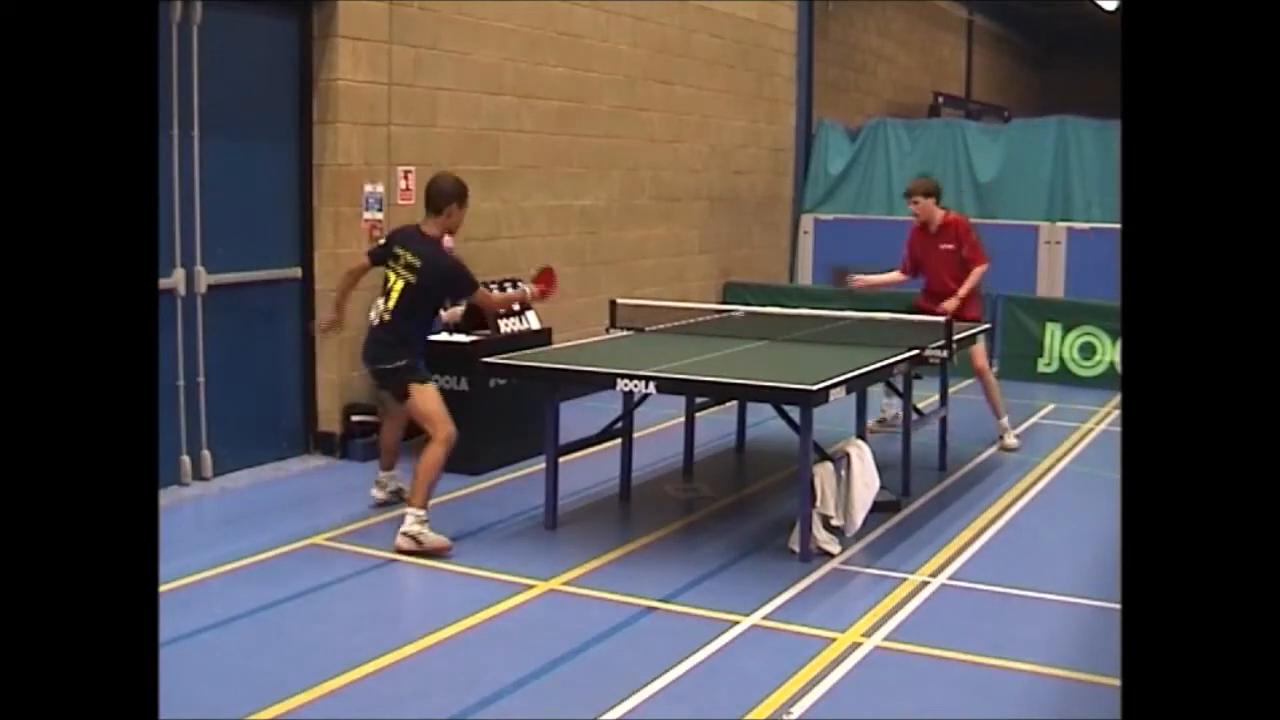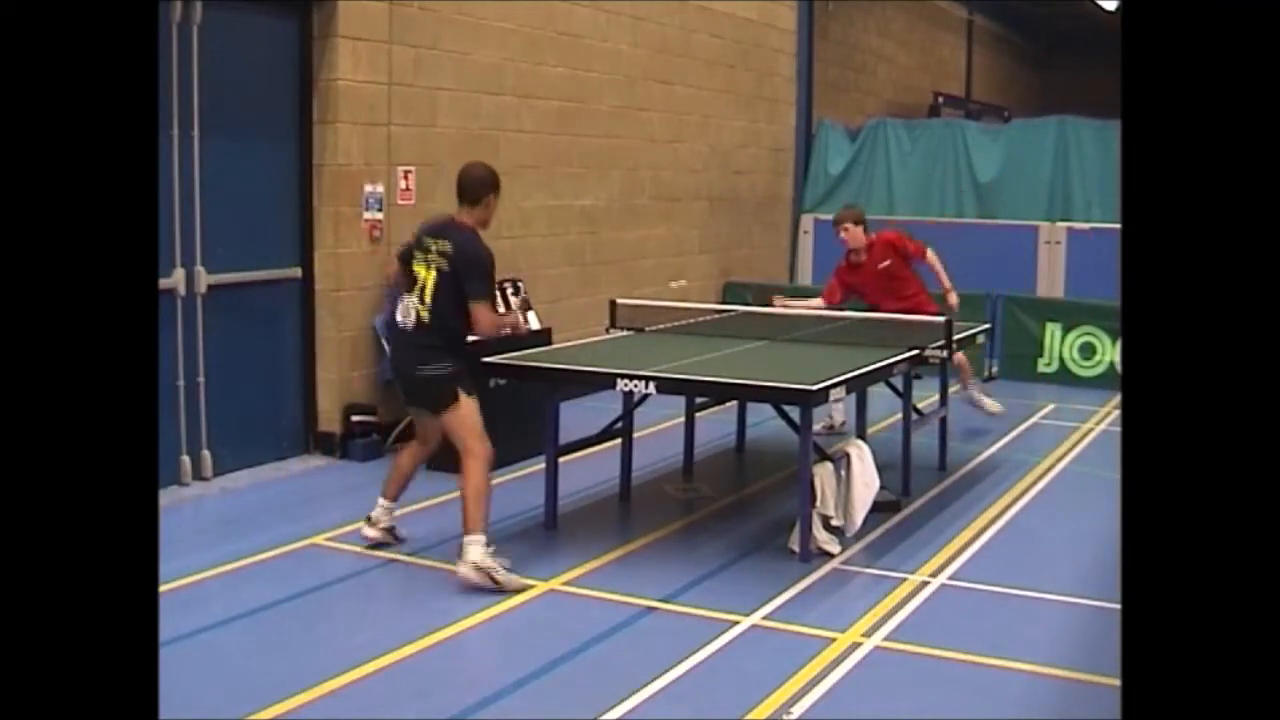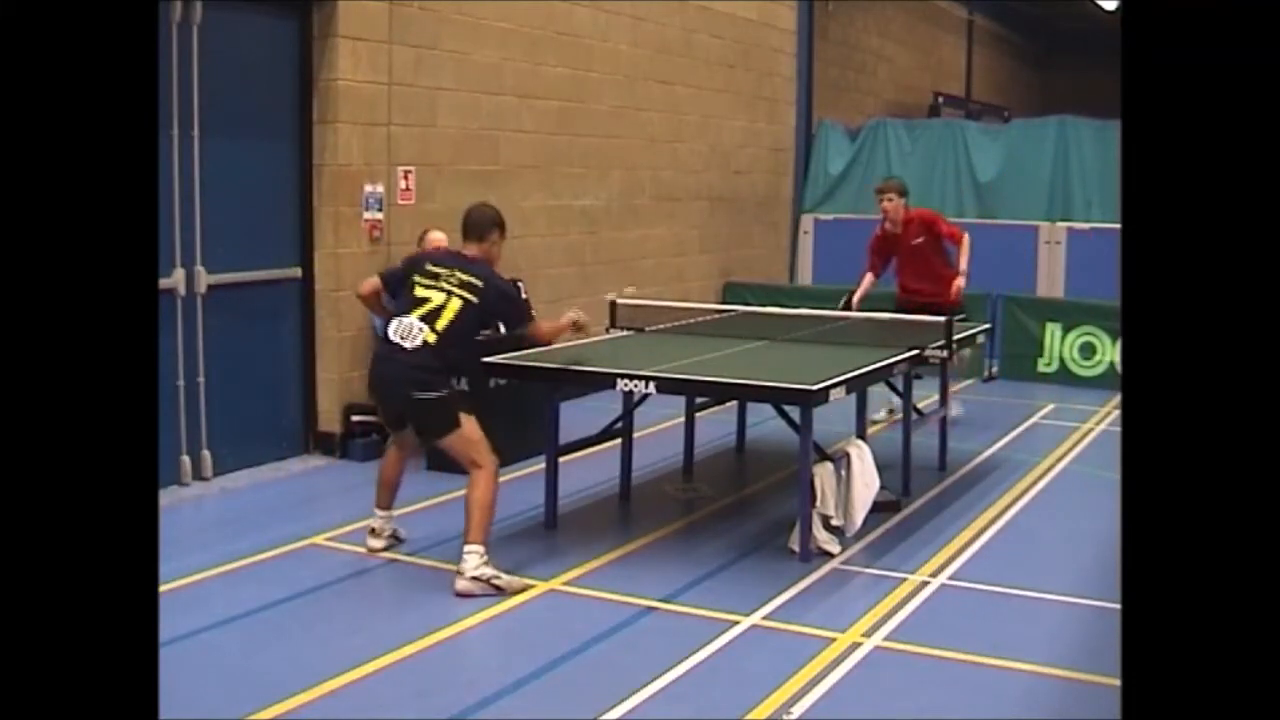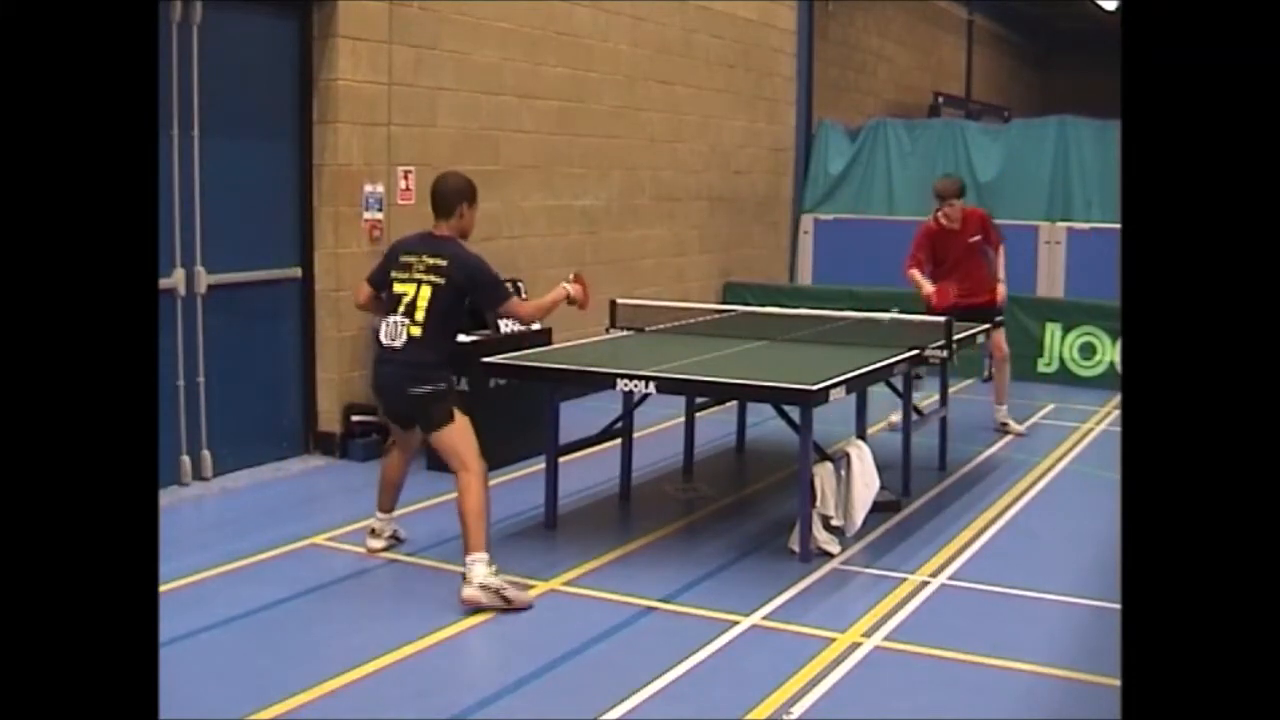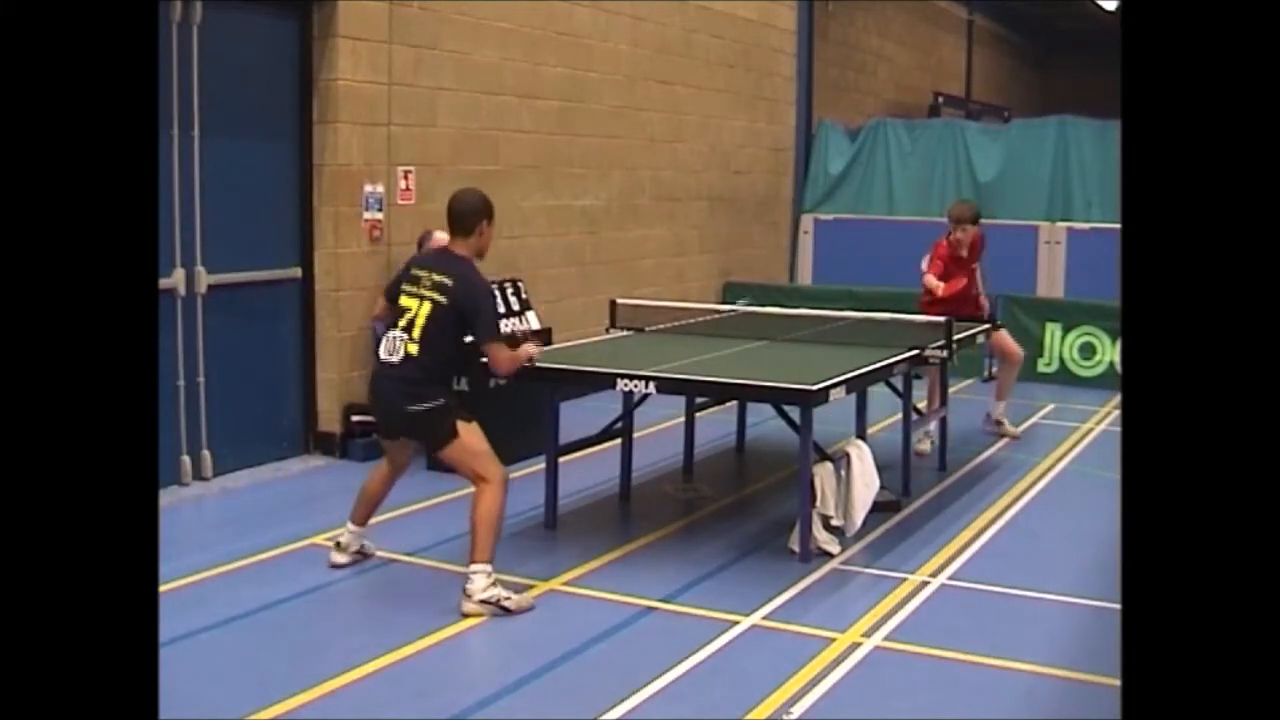
dt=0.4s
person 1, frame 1
left shoulder: (399, 237)
right shoulder: (442, 263)
left elbow: (353, 272)
right elbow: (490, 304)
left wrist: (336, 311)
right wrist: (523, 295)
left hip: (379, 347)
right hip: (398, 355)
left knee: (397, 414)
right knee: (443, 434)
left ankle: (385, 484)
right ankle: (413, 528)
person 1, frame 2
left shoulder: (429, 232)
right shoulder: (473, 251)
left elbow: (397, 273)
right elbow: (485, 326)
right wrist: (510, 320)
left hip: (405, 352)
right hip: (434, 361)
left knee: (425, 439)
right knee: (478, 452)
left ankle: (379, 521)
right ankle: (476, 555)
person 1, frame 3
left shoulder: (422, 262)
right shoulder: (493, 285)
left elbow: (365, 292)
right elbow: (541, 333)
right wrist: (573, 319)
left hip: (383, 374)
right hip: (424, 386)
left knee: (401, 444)
right knee: (483, 468)
left ankle: (379, 528)
right ankle: (473, 567)
person 1, frame 4
left shoulder: (400, 250)
right shoulder: (465, 264)
left elbow: (363, 301)
right elbow: (522, 313)
right wrist: (564, 292)
left hip: (386, 373)
right hip: (424, 381)
left knee: (402, 448)
right knee: (472, 470)
left ankle: (380, 530)
right ankle: (479, 577)
person 1, frame 5
left shoulder: (417, 264)
right shoulder: (472, 285)
left elbow: (387, 309)
right elbow: (501, 366)
right wrist: (524, 353)
left hip: (383, 389)
right hip: (421, 400)
left knee: (394, 463)
right knee: (492, 478)
left ankle: (349, 542)
right ankle: (480, 587)
person 2, frame 1
left shoulder: (958, 225)
right shoulder: (917, 234)
left elbow: (980, 265)
right elbow: (906, 273)
left wrist: (957, 298)
right wrist: (865, 280)
left hip: (964, 308)
right hip: (929, 305)
left knee: (979, 366)
left ankle: (1004, 428)
right ankle: (890, 412)
person 2, frame 2
left shoulder: (890, 241)
right shoulder: (845, 270)
left elbow: (927, 254)
right elbow: (826, 302)
left wrist: (948, 288)
right wrist: (788, 304)
left hip: (920, 311)
left knee: (956, 359)
left ankle: (972, 393)
right ankle: (837, 418)
person 2, frame 3
left shoulder: (925, 219)
right shoulder: (880, 236)
left elbow: (963, 237)
right elbow: (874, 271)
left wrist: (962, 274)
right wrist: (857, 295)
left hip: (943, 295)
right hip: (909, 297)
left knee: (958, 353)
right ankle: (894, 404)
person 2, frame 4
left shoulder: (980, 218)
right shoulder: (928, 231)
left elbow: (997, 247)
right elbow: (912, 268)
left wrist: (1000, 281)
right wrist: (925, 284)
left hip: (984, 298)
left knee: (1001, 354)
left ankle: (1001, 416)
person 2, frame 5
left shoulder: (978, 242)
right shoulder: (942, 251)
right elbow: (929, 277)
left wrist: (980, 293)
right wrist: (937, 286)
left hip: (971, 311)
right hip: (940, 314)
left knee: (1014, 356)
right knee: (937, 365)
left ankle: (996, 415)
right ankle: (928, 431)
